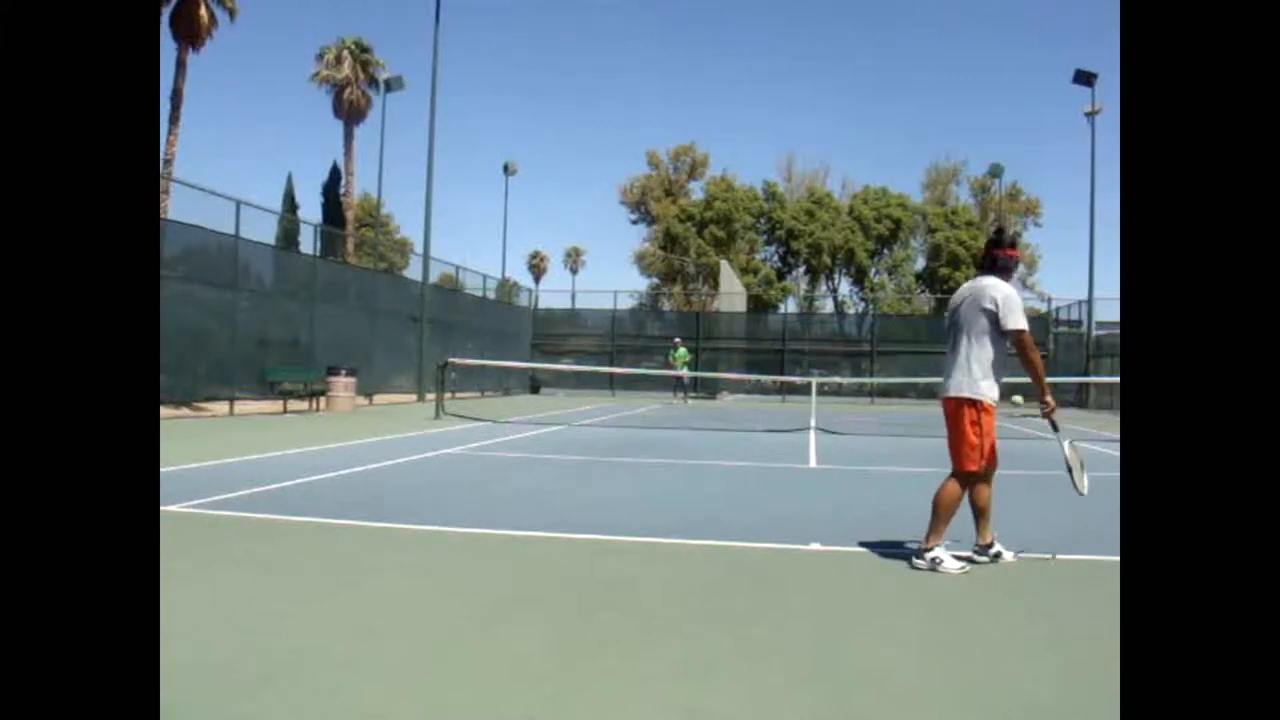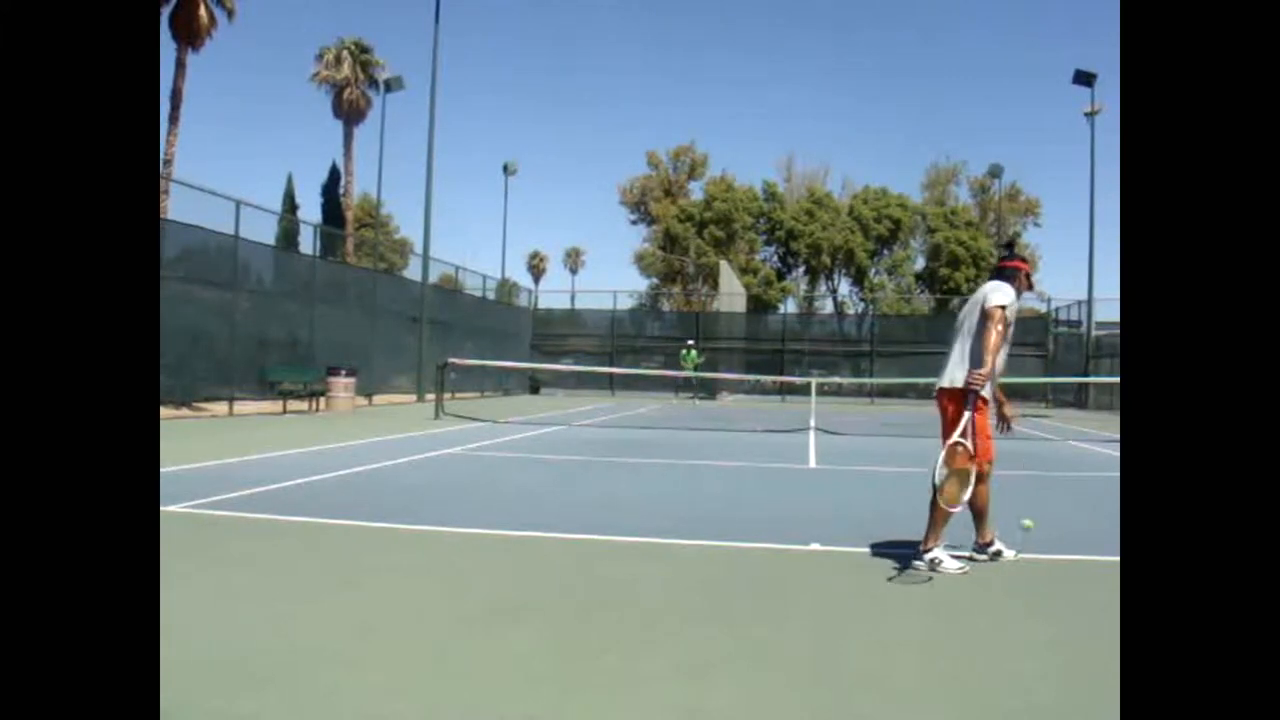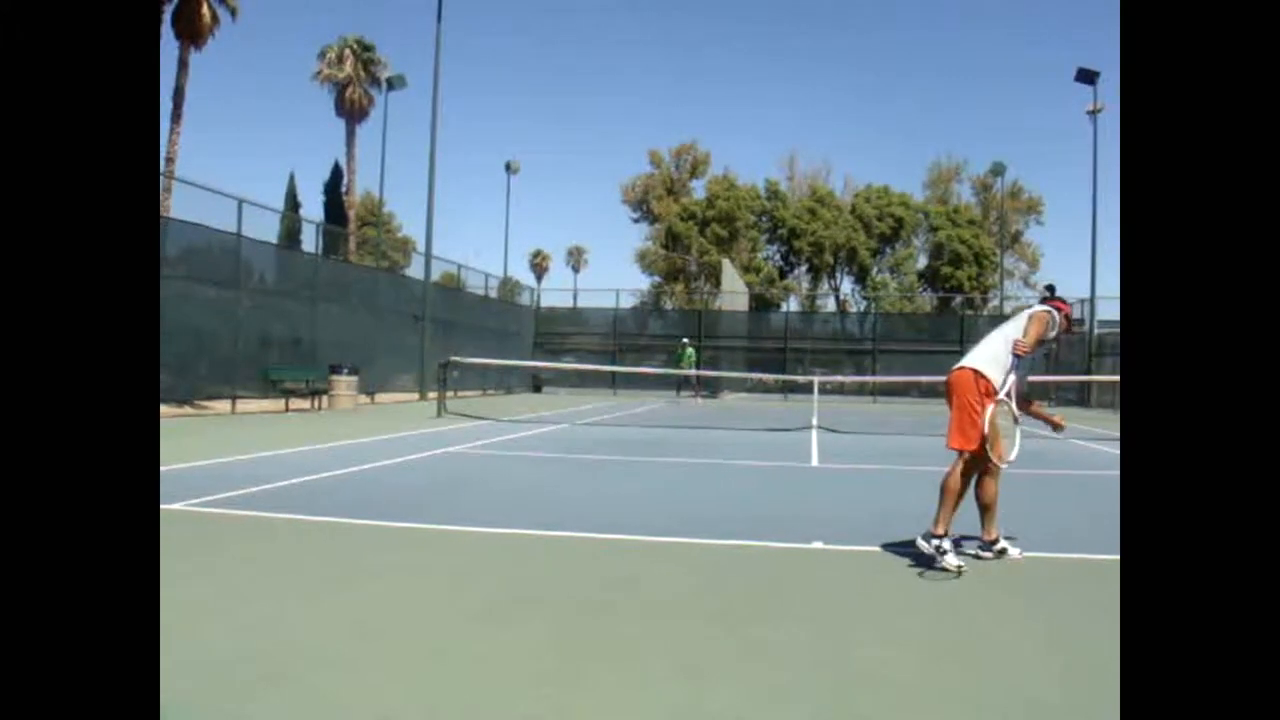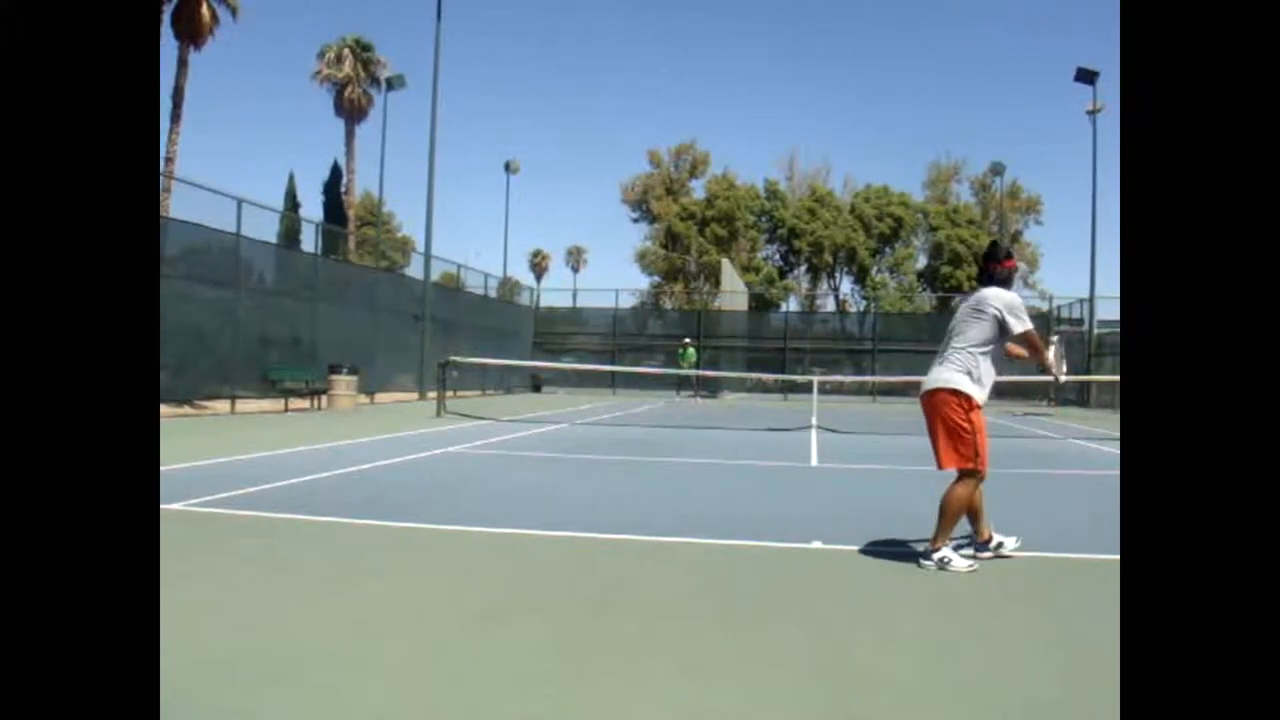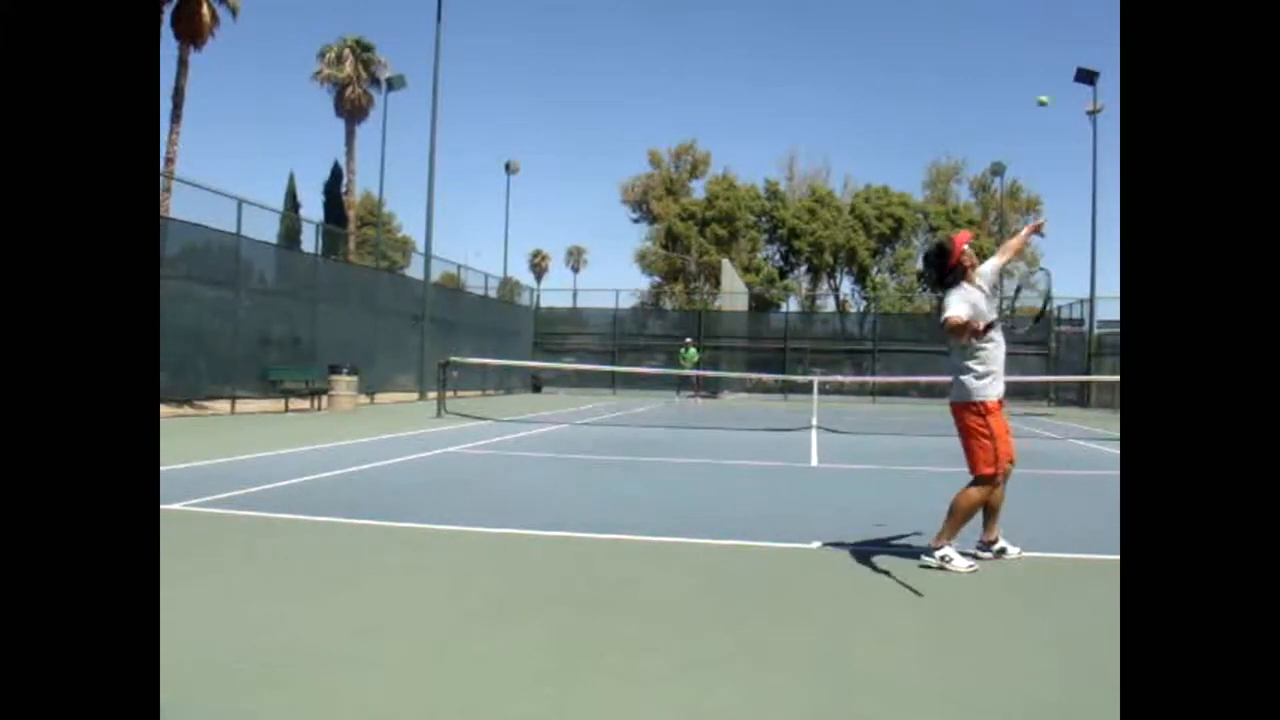
dt=1s
person 1, frame 1
left shoulder: (963, 291)
right shoulder: (1003, 293)
right elbow: (1026, 349)
right wrist: (1044, 392)
left hip: (958, 390)
right hip: (974, 394)
left knee: (984, 469)
right knee: (965, 472)
left ankle: (985, 543)
right ankle: (929, 548)
person 1, frame 2
left shoulder: (988, 293)
right shoulder: (1002, 290)
right elbow: (996, 325)
left wrist: (1002, 403)
right wrist: (986, 366)
left hip: (971, 394)
right hip: (964, 392)
left knee: (982, 468)
left ankle: (985, 542)
right ankle: (928, 549)
person 1, frame 3
left shoulder: (1026, 328)
right shoulder: (1049, 313)
left elbow: (1018, 397)
right elbow: (1039, 321)
left wrist: (1048, 418)
right wrist: (1030, 340)
left hip: (982, 384)
right hip: (974, 378)
left knee: (991, 462)
right knee: (972, 458)
left ankle: (990, 539)
right ankle: (937, 535)
person 1, frame 4
left shoulder: (975, 301)
right shoulder: (1007, 299)
right elbow: (1035, 346)
left wrist: (1033, 358)
right wrist: (1046, 364)
left hip: (938, 389)
right hip: (956, 392)
left knee: (973, 471)
right knee: (971, 472)
left ankle: (985, 540)
right ankle: (936, 549)
person 1, frame 5
left shoulder: (980, 283)
right shoulder: (961, 296)
left elbow: (1004, 254)
right elbow: (950, 323)
left wrist: (1028, 231)
right wrist: (966, 326)
left hip: (989, 398)
right hip: (976, 400)
left knee: (1002, 469)
right knee: (987, 477)
left ankle: (989, 540)
right ankle: (939, 547)
